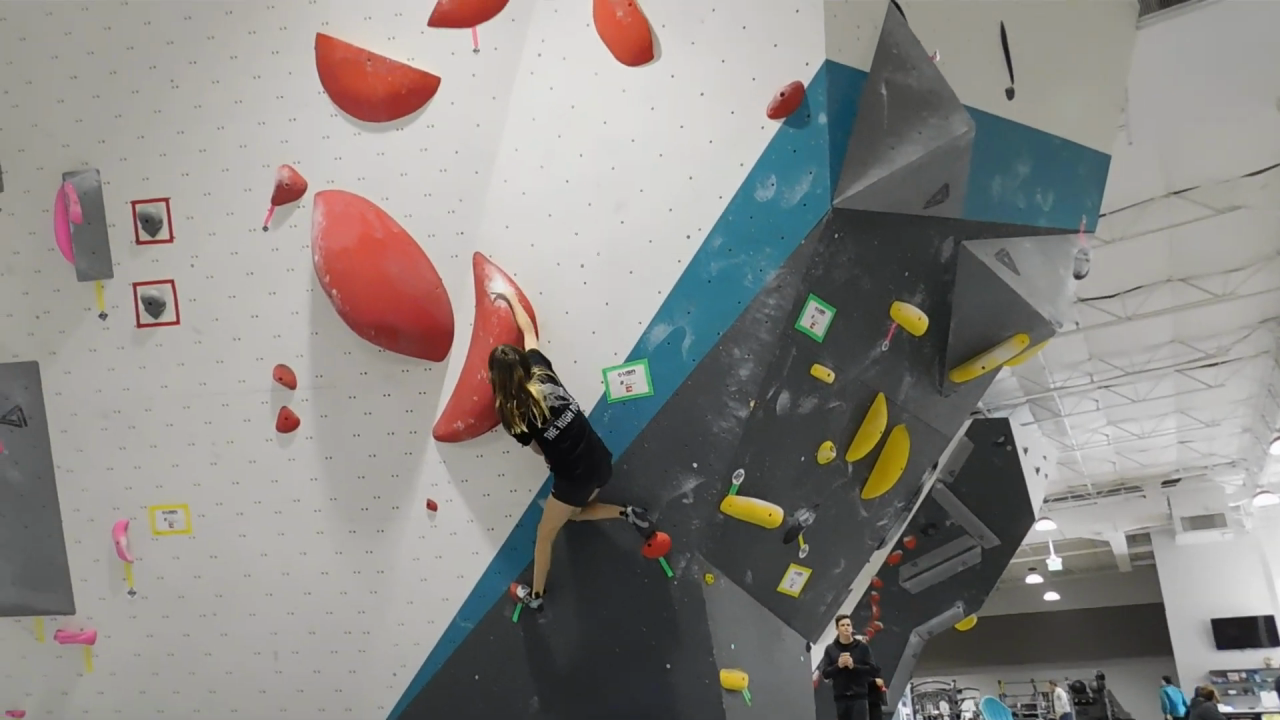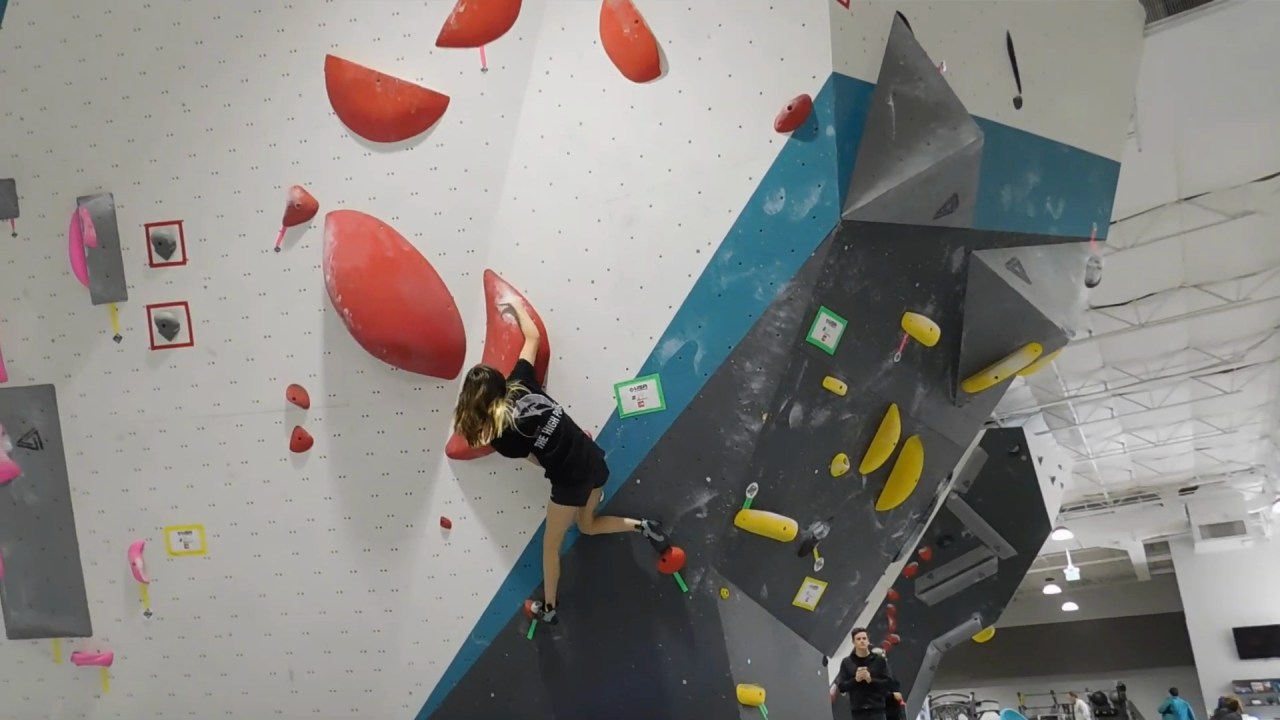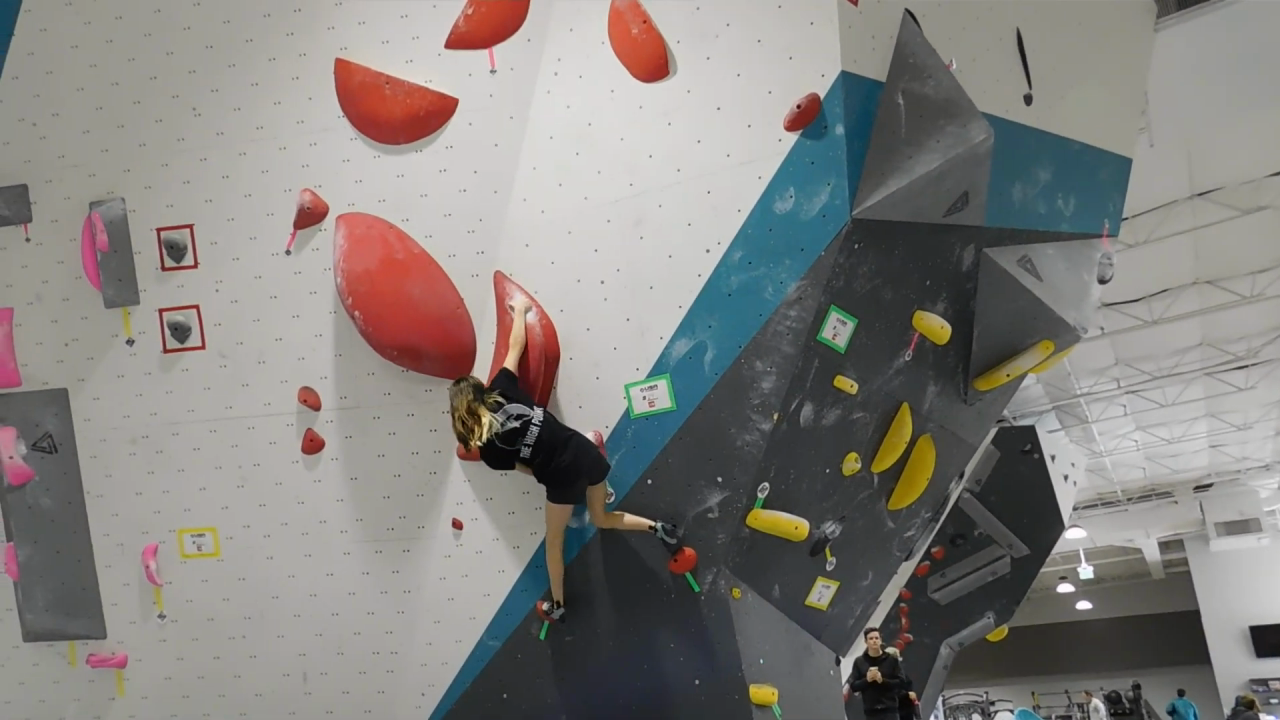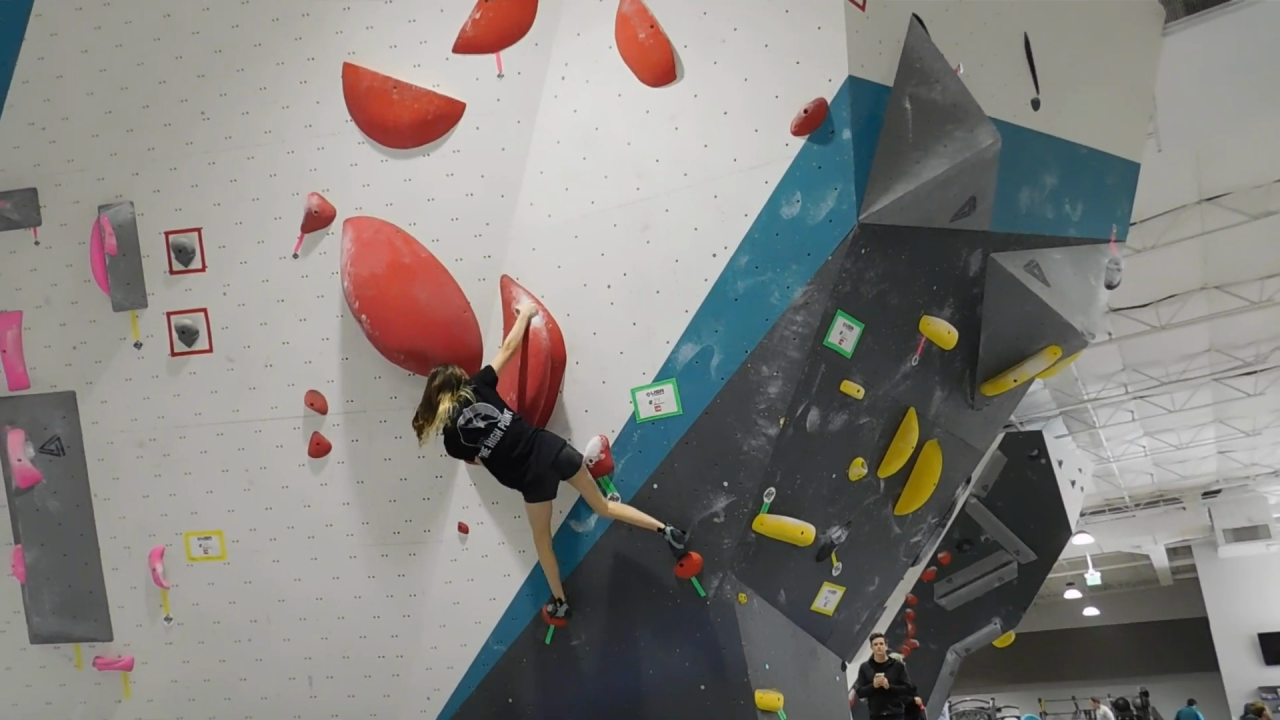
dt=0.5s
person 1, frame 1
left shoulder: (512, 413)
right shoulder: (541, 371)
left elbow: (538, 449)
right elbow: (529, 331)
right wrist: (512, 300)
left hip: (574, 477)
right hip: (600, 460)
left knee: (544, 535)
right knee: (577, 512)
left ankle: (534, 594)
right ankle: (629, 513)
person 1, frame 2
left shoulder: (498, 435)
right shoulder: (521, 383)
left elbow: (536, 459)
right elbow: (533, 337)
right wrist: (517, 309)
left hip: (570, 480)
right hip: (594, 460)
left knee: (551, 545)
right knee: (587, 525)
left ankle: (548, 607)
right ankle: (643, 526)
person 1, frame 3
left shoulder: (487, 447)
right shoulder: (501, 391)
left elbow: (523, 467)
right elbow: (515, 347)
right wrist: (520, 310)
left hip: (562, 478)
right hip: (585, 452)
left knee: (553, 541)
right knee: (602, 518)
left ankle: (556, 606)
right ankle: (657, 527)
person 1, frame 4
left shoulder: (452, 436)
right shoulder: (477, 387)
left elbow: (479, 460)
right elbow: (508, 347)
right wrist: (525, 315)
left hip: (532, 477)
right hip: (551, 449)
left knee: (542, 540)
right knee: (603, 506)
left ankle: (559, 603)
right ankle: (664, 530)
